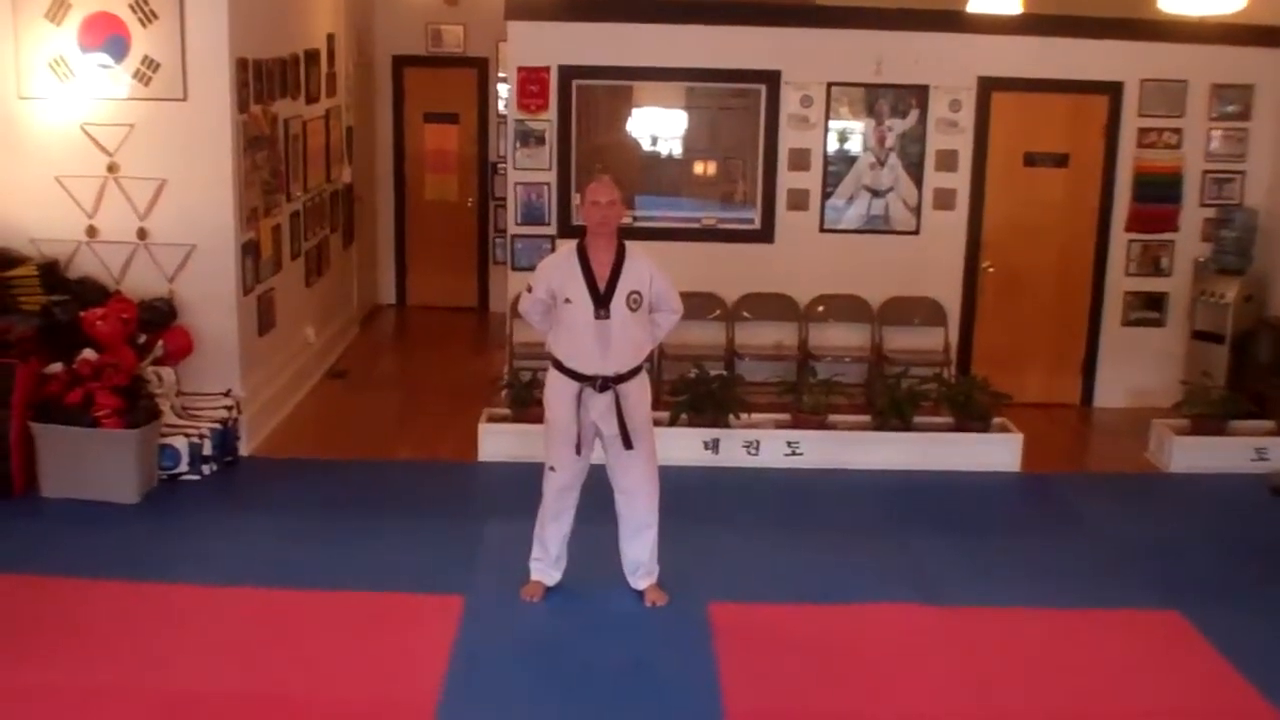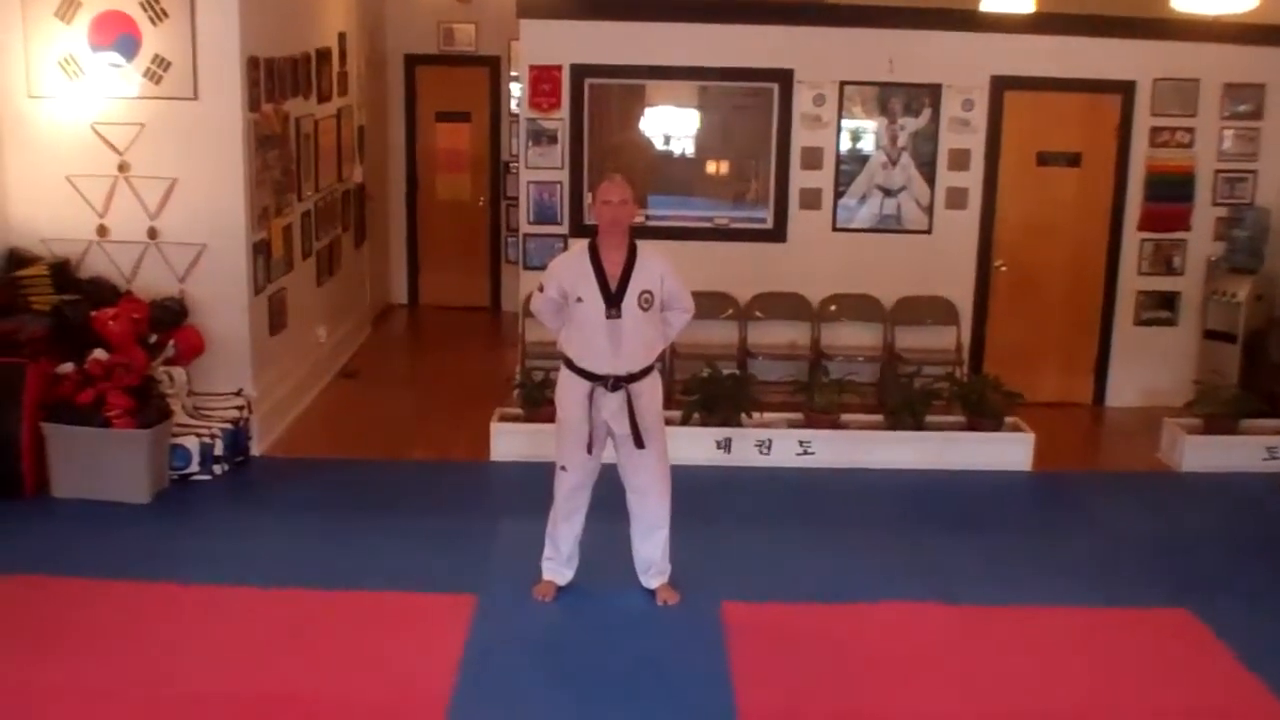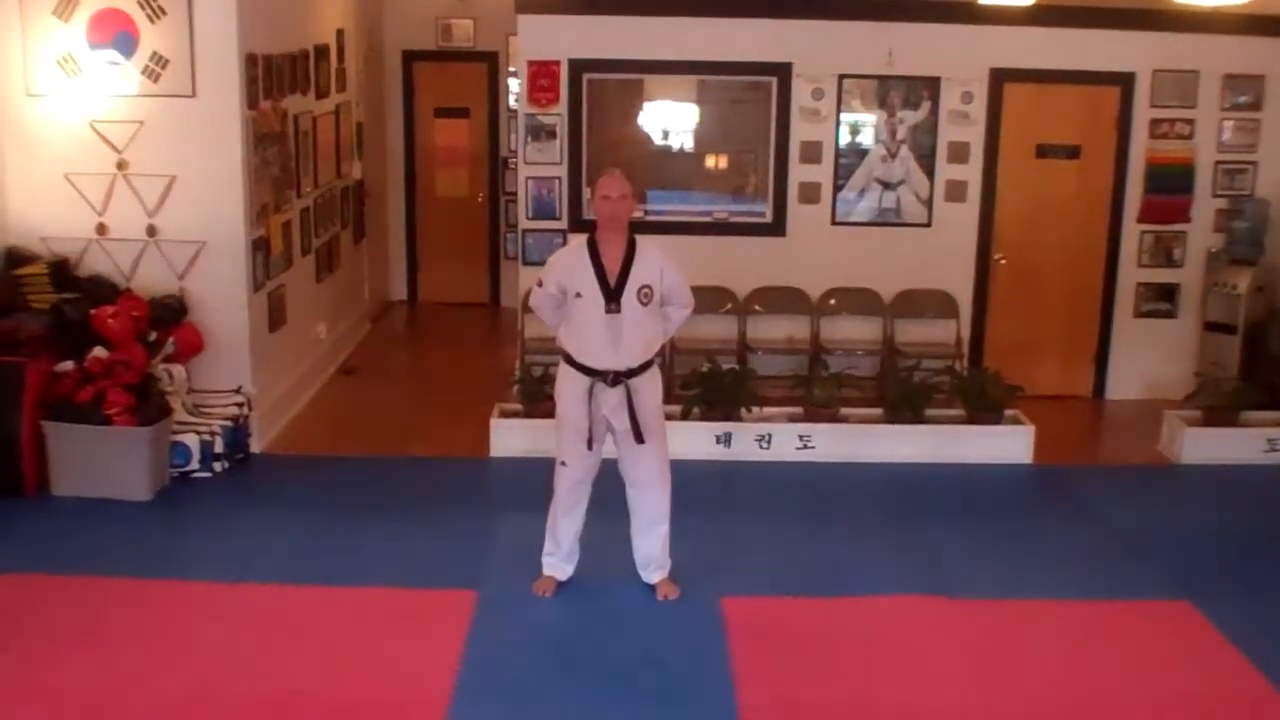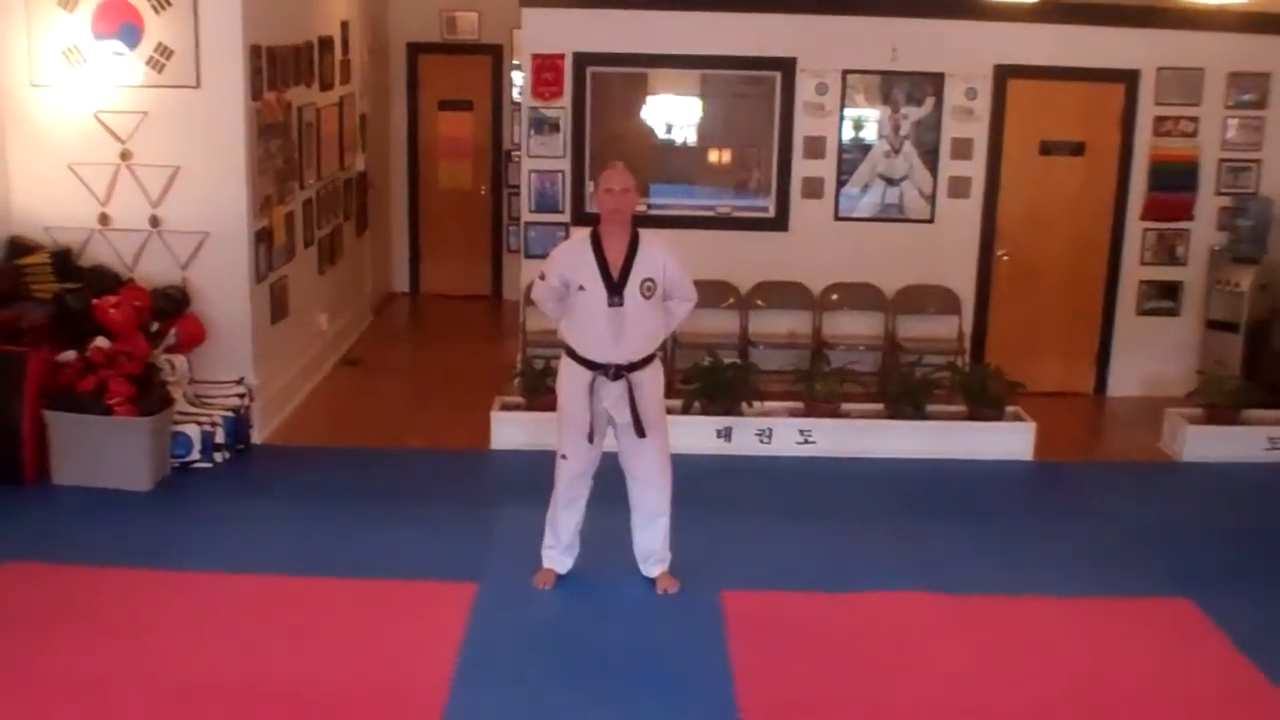
dt=0.4s
person 1, frame 1
left shoulder: (643, 269)
right shoulder: (556, 267)
left elbow: (670, 310)
right elbow: (531, 309)
left wrist: (640, 344)
right wrist: (564, 340)
left hip: (626, 391)
right hip: (569, 389)
left knee: (639, 486)
right knee: (559, 483)
left ankle: (644, 576)
right ankle: (543, 571)
person 1, frame 2
left shoulder: (655, 267)
right shoulder: (567, 266)
left elbow: (682, 309)
right elbow: (543, 307)
left wrist: (651, 343)
right wrist: (576, 339)
left hip: (638, 390)
right hip: (581, 388)
left knee: (650, 485)
right knee: (571, 482)
left ankle: (656, 575)
right ankle: (555, 571)
person 1, frame 3
left shoulder: (654, 262)
right shoulder: (566, 261)
left elbow: (681, 304)
right elbow: (542, 303)
left wrist: (650, 339)
right wrist: (576, 335)
left hip: (637, 385)
right hip: (580, 384)
left knee: (651, 480)
right knee: (571, 477)
left ankle: (656, 570)
right ankle: (556, 566)
person 1, frame 4
left shoulder: (658, 255)
right shoulder: (569, 254)
left elbow: (684, 298)
right elbow: (544, 295)
left wrist: (650, 334)
right wrist: (579, 329)
left hip: (639, 378)
right hip: (583, 377)
left knee: (651, 473)
right knee: (572, 470)
left ankle: (656, 564)
right ankle: (555, 559)
